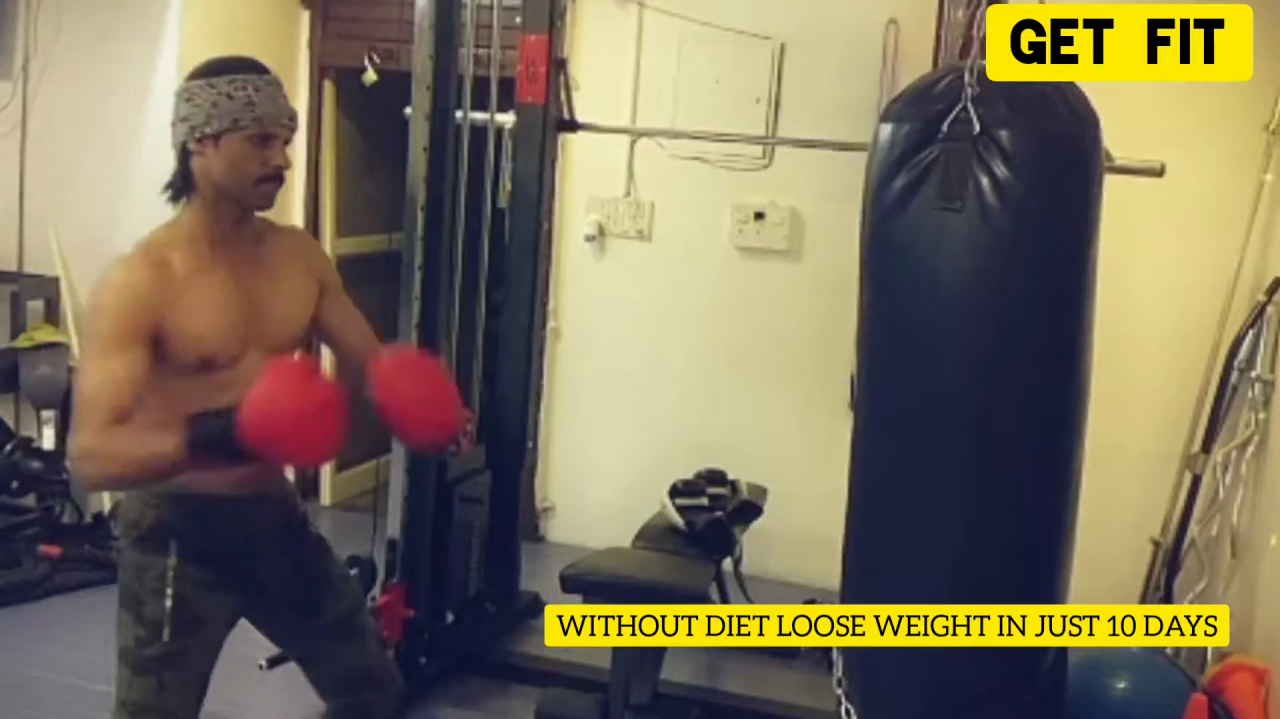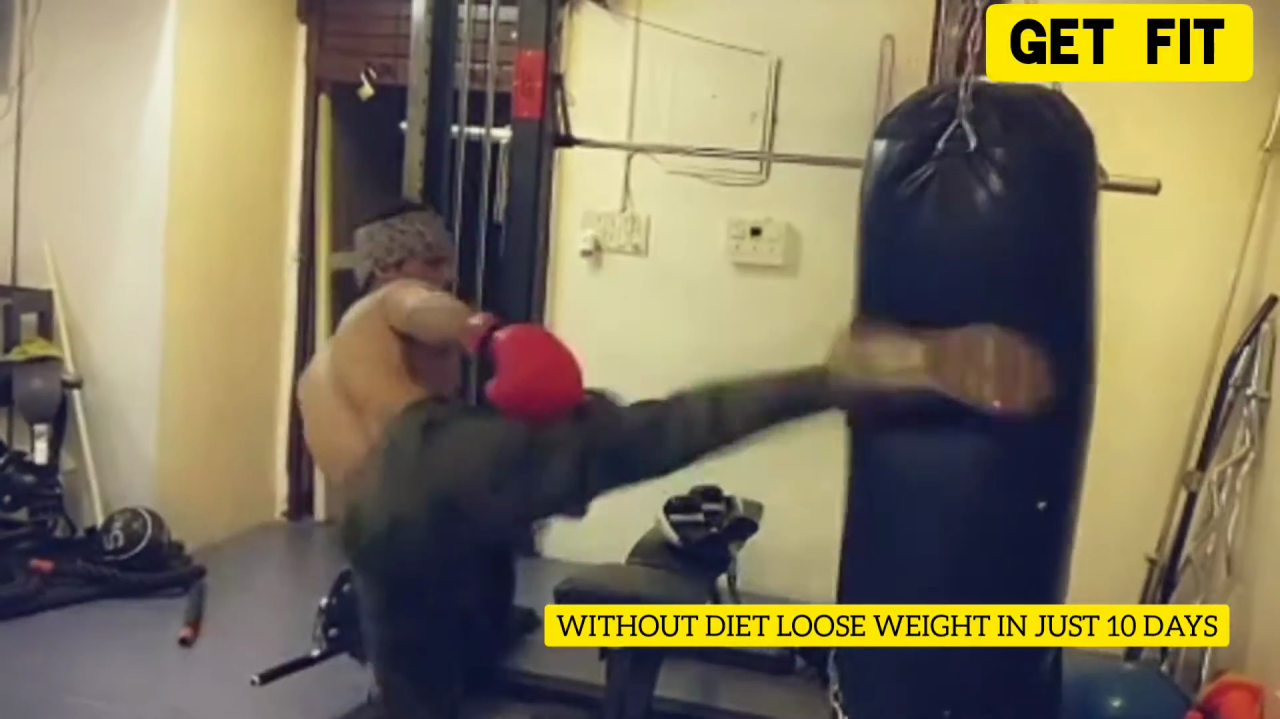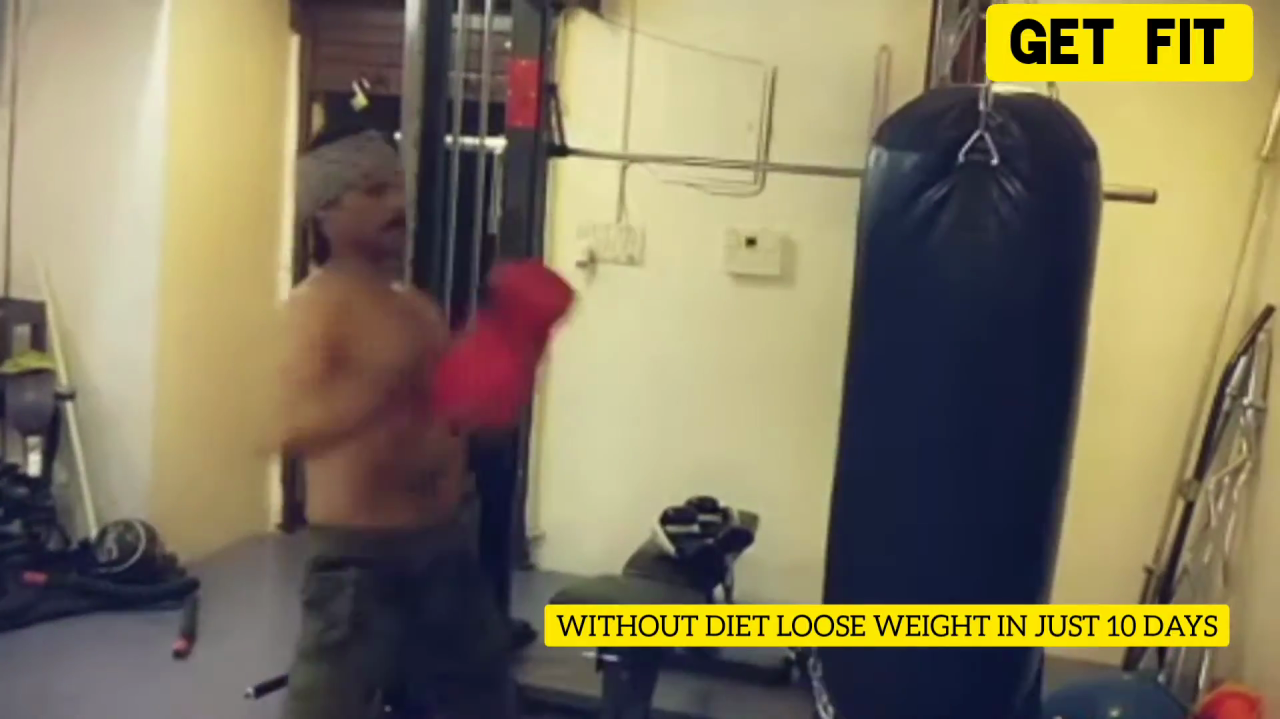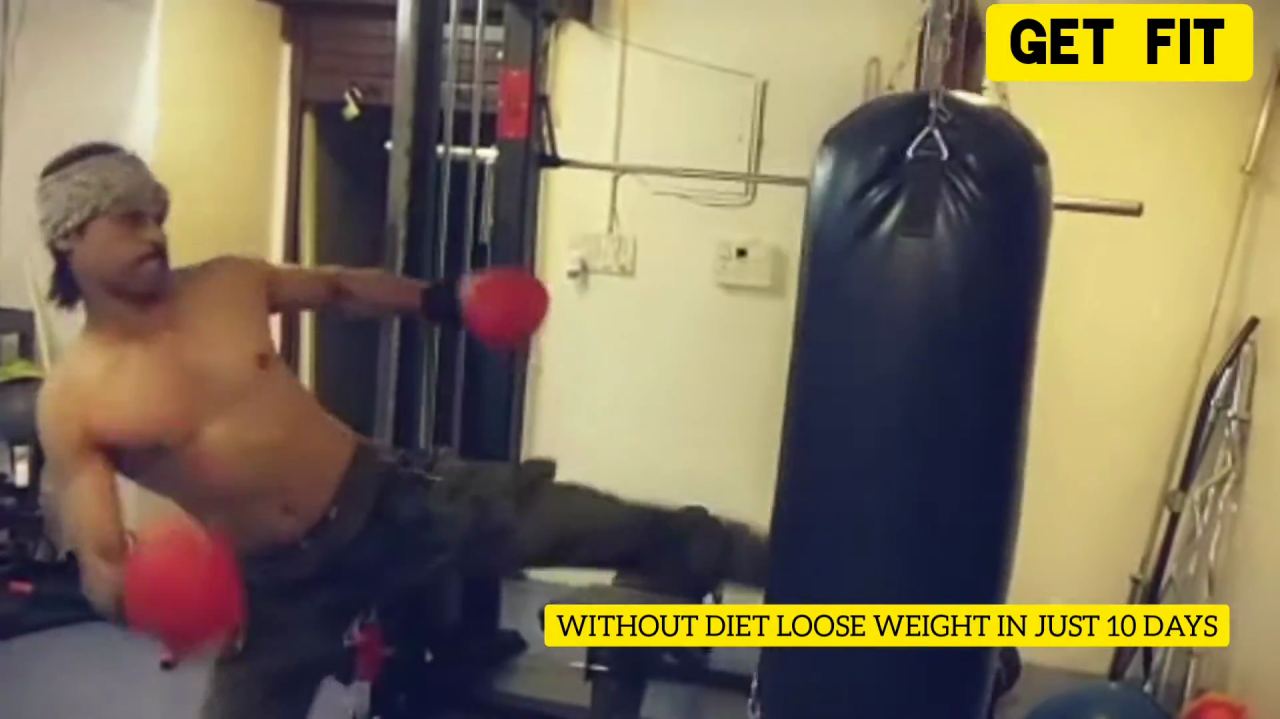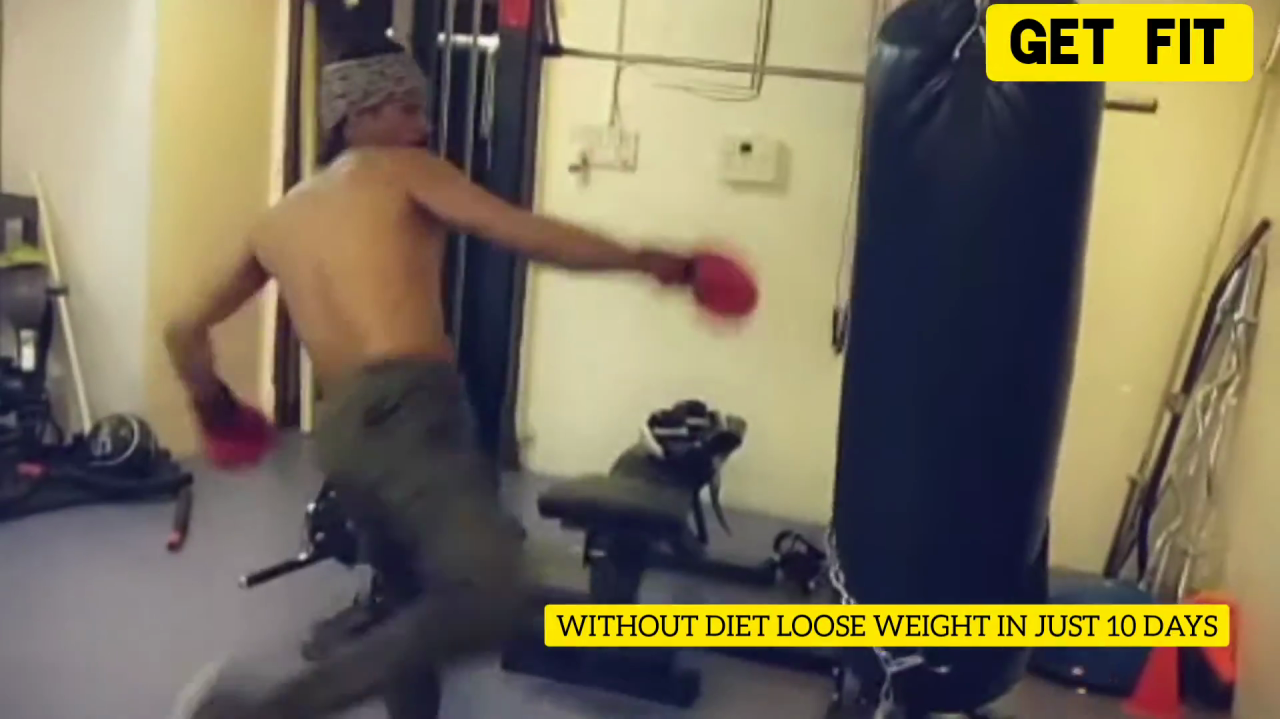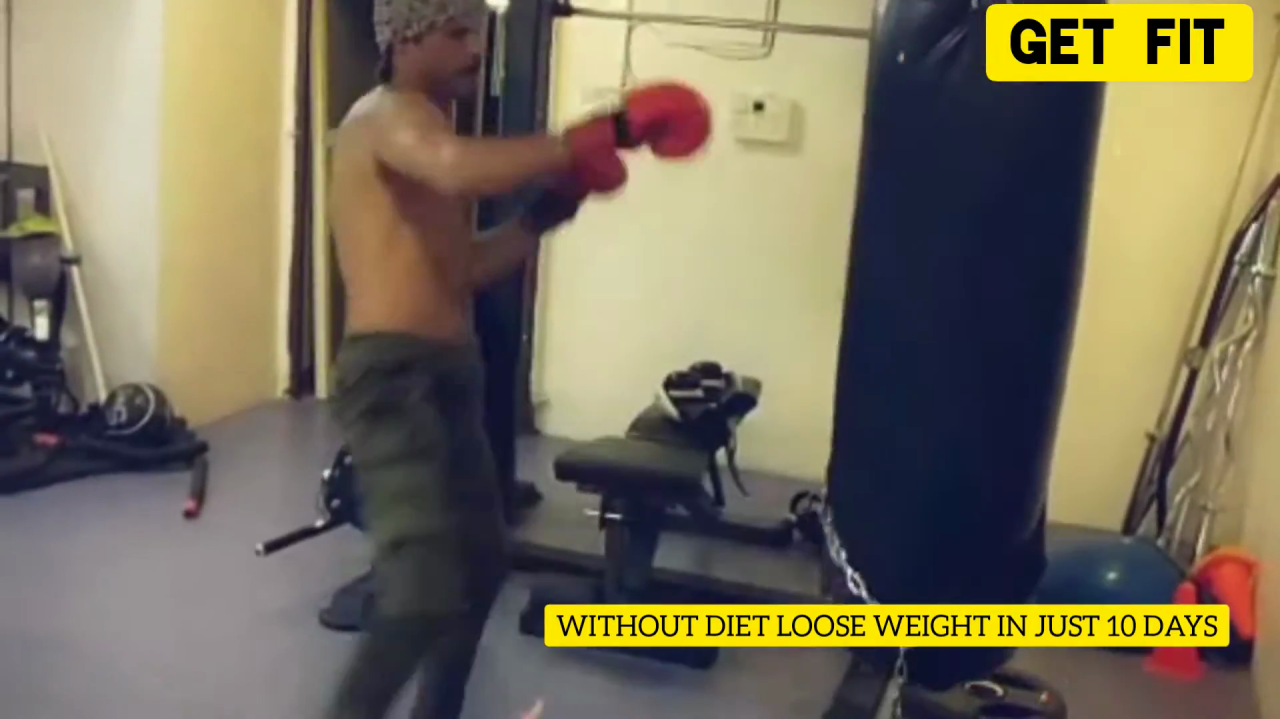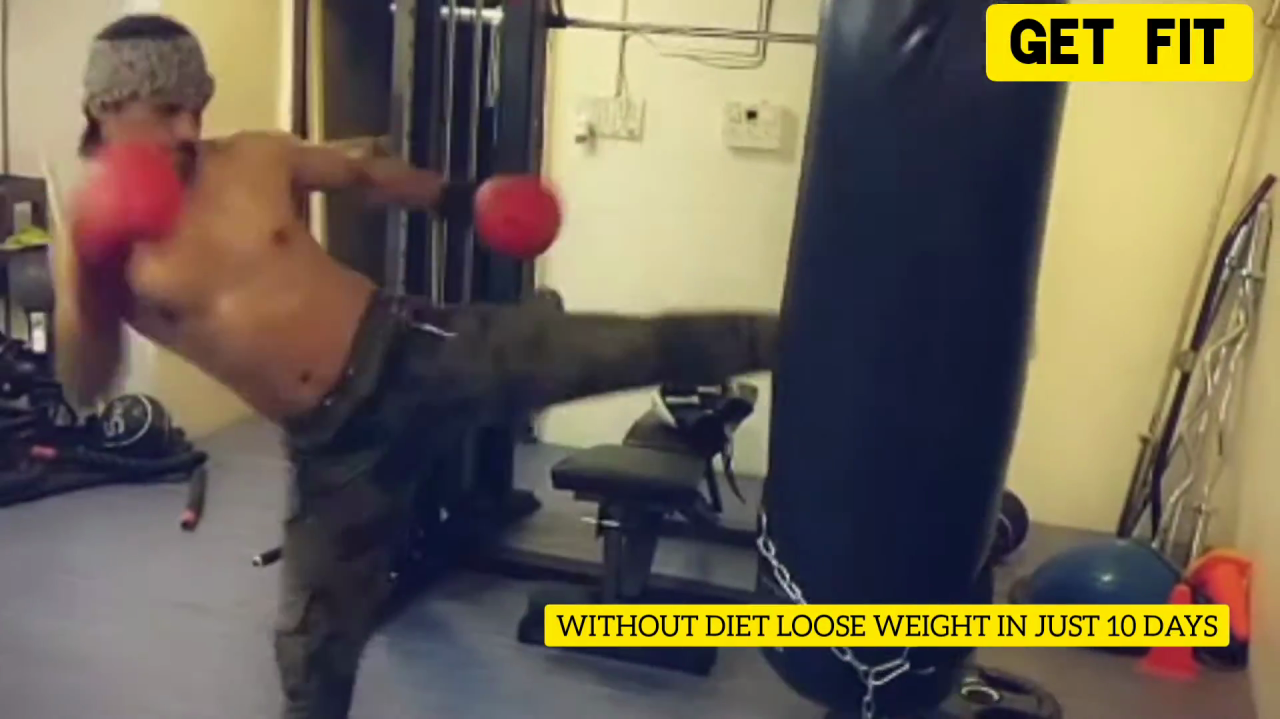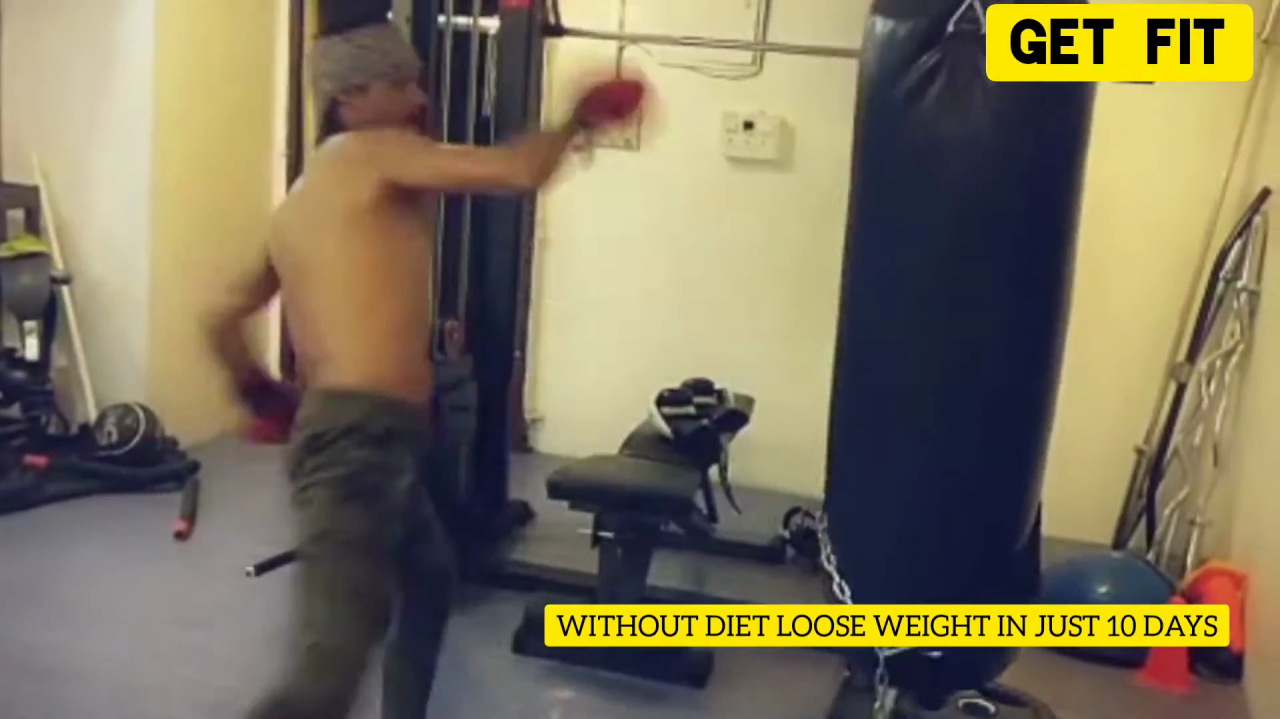
dt=0.5s
person 1, frame 1
left shoulder: (299, 255)
right shoulder: (140, 280)
left elbow: (372, 358)
right elbow: (94, 456)
left wrist: (419, 391)
right wrist: (219, 433)
left hip: (274, 519)
right hip: (180, 537)
person 1, frame 2
left shoulder: (318, 376)
right shoulder: (393, 303)
right elbow: (431, 313)
right wrist: (484, 336)
left hip: (375, 524)
right hip: (429, 457)
right knee: (663, 427)
right ankle: (868, 370)
person 1, frame 3
left shoulder: (417, 309)
right shoulder: (316, 310)
right elbow: (294, 430)
right wrist: (410, 371)
left hip: (446, 563)
right hip: (361, 573)
person 1, frame 4
left shoulder: (229, 283)
right shoulder: (75, 400)
left elbow: (334, 286)
right elbow: (104, 567)
left wrist: (439, 301)
right wrist: (134, 588)
left hip: (380, 503)
right hip: (280, 577)
left knee: (585, 526)
left ankle: (778, 568)
person 1, frame 5
left shoulder: (278, 219)
right shoulder: (398, 170)
left elbow: (184, 330)
right elbow: (532, 235)
left wrist: (212, 403)
right wrist: (660, 263)
left hip: (354, 422)
right hip: (402, 408)
left knee: (419, 612)
right knee: (487, 600)
person 1, frame 6
left shoulder: (416, 128)
right shoulder: (388, 117)
left elbow: (467, 270)
right elbow: (462, 170)
left wrist: (547, 214)
right wrist: (610, 130)
left hip: (441, 376)
right hip: (392, 379)
left knee: (477, 566)
right knee: (426, 597)
person 1, frame 7
left shoulder: (255, 158)
left elbow: (363, 173)
right elbow: (86, 382)
left wrist: (460, 199)
right wrist: (96, 282)
left hip: (409, 354)
right hip: (330, 440)
left knee: (627, 351)
right knee: (314, 642)
person 1, frame 8
left shoulder: (299, 209)
right shoulder: (373, 154)
left elbow: (223, 329)
right elbow: (519, 171)
left wrist: (275, 402)
right wrist: (583, 114)
left hip: (354, 440)
right hip: (361, 445)
left knee: (428, 587)
